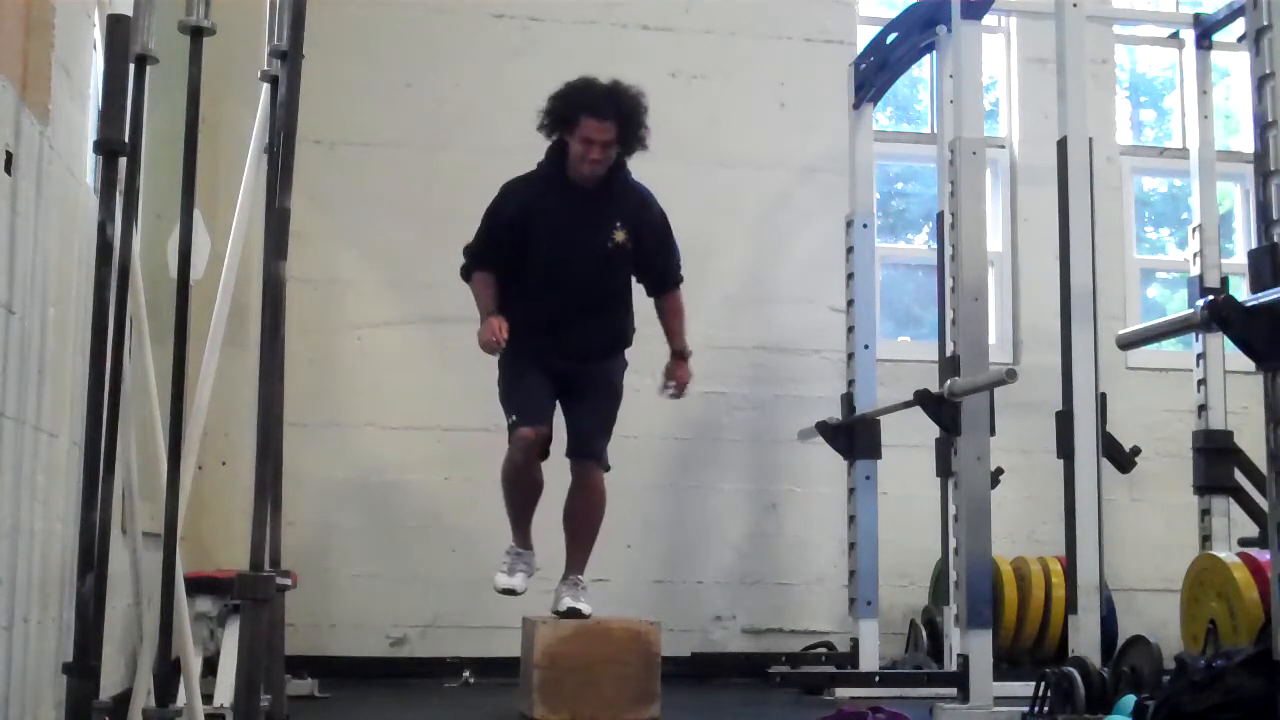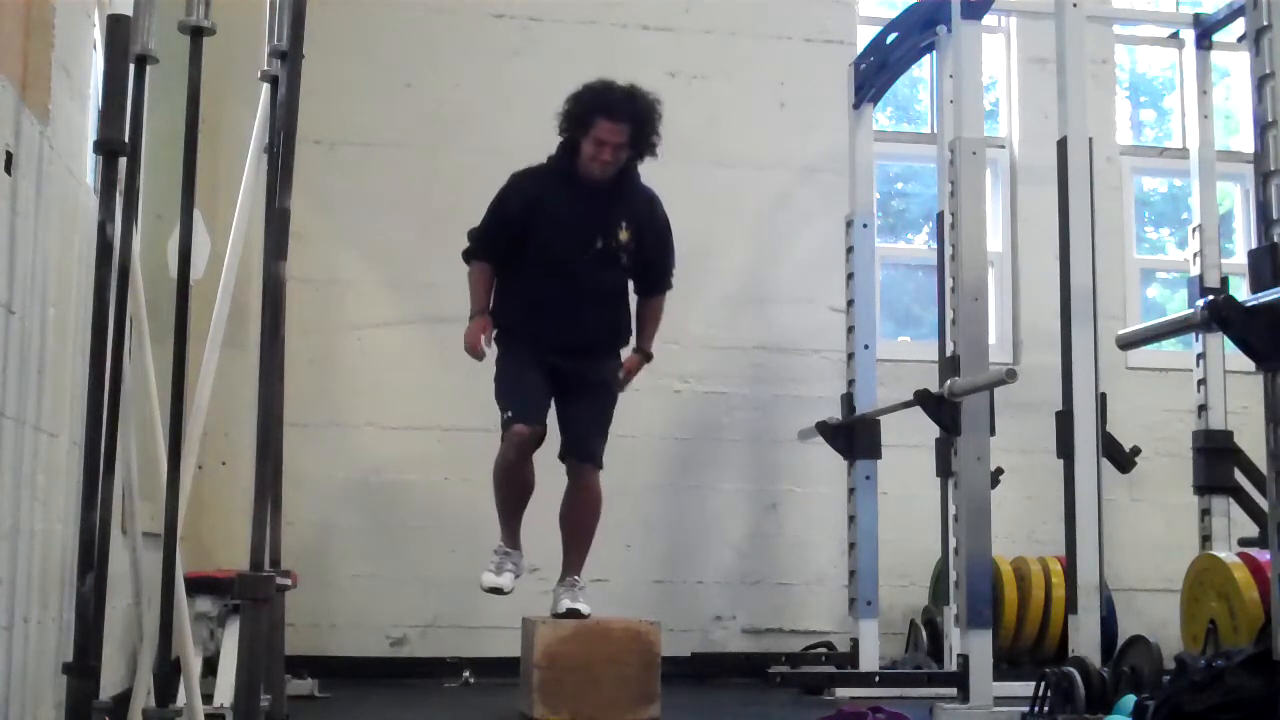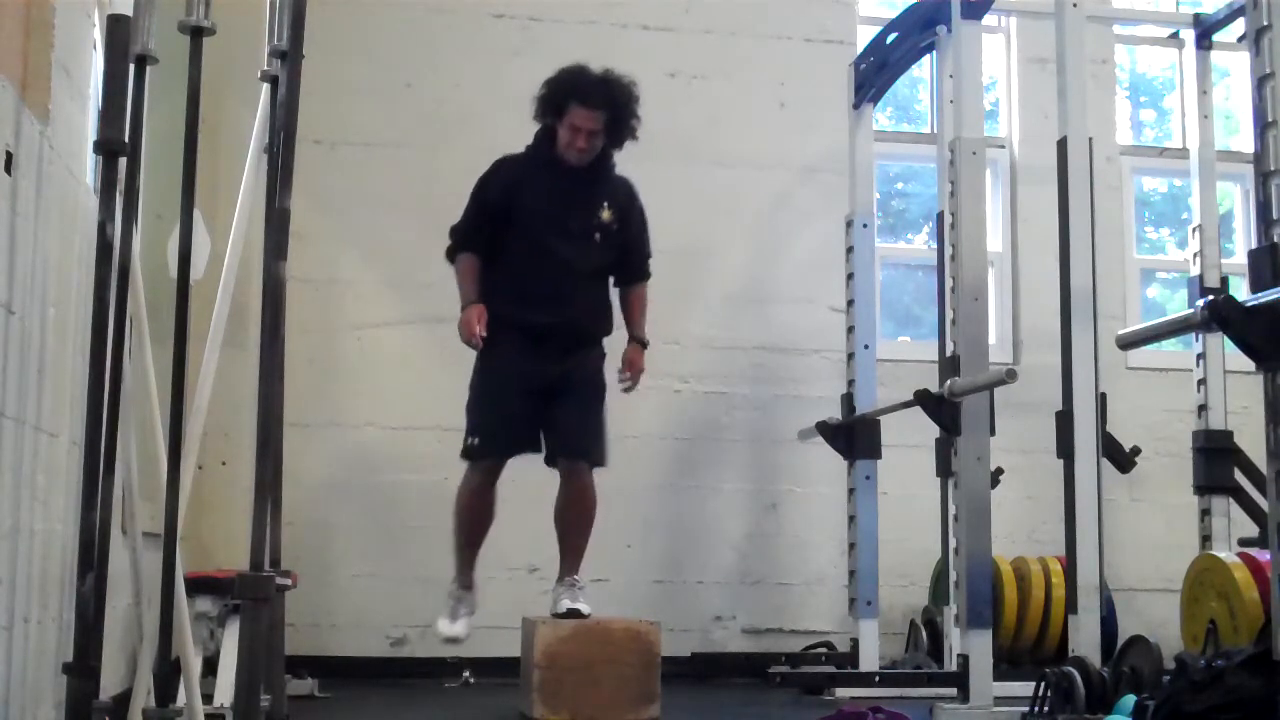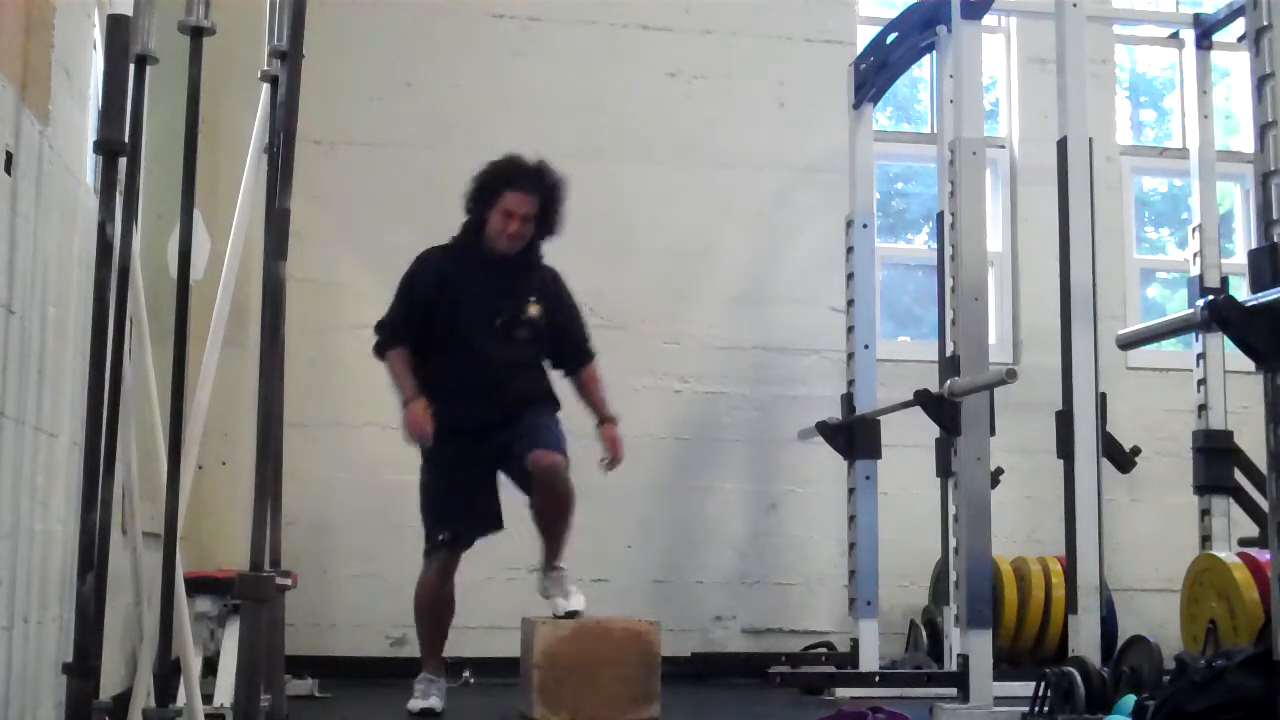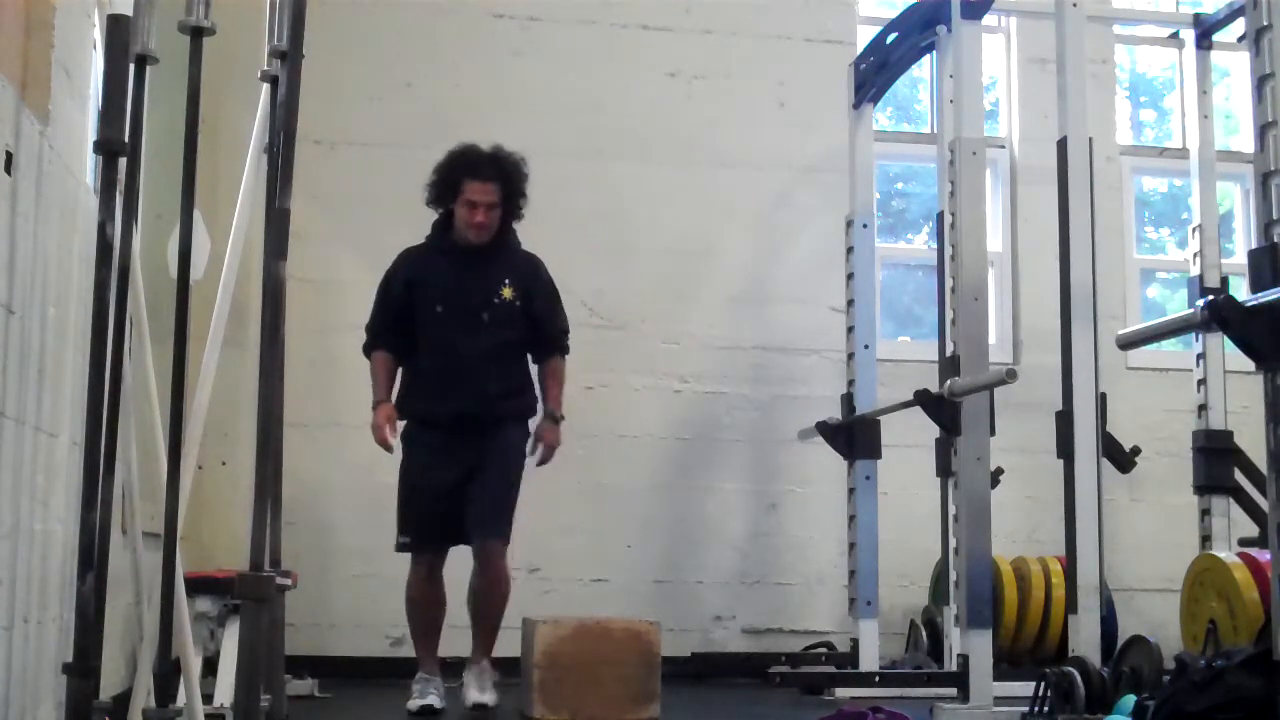
dt=0.4s
person 1, frame 1
left shoulder: (637, 206)
right shoulder: (524, 195)
left elbow: (665, 283)
right elbow: (481, 263)
left wrist: (678, 353)
right wrist: (491, 315)
left hip: (599, 358)
right hip: (529, 350)
left knee: (588, 465)
right knee: (528, 439)
left ankle: (573, 583)
right ankle: (521, 549)
person 1, frame 2
left shoulder: (643, 207)
right shoulder: (530, 188)
left elbow: (654, 285)
right elbow: (483, 252)
left wrist: (641, 349)
right wrist: (480, 314)
left hip: (594, 358)
right hip: (525, 345)
left knee: (584, 467)
right knee: (520, 436)
left ankle: (570, 583)
right ankle: (509, 548)
person 1, frame 3
left shoulder: (619, 195)
right shoulder: (511, 175)
left elbow: (634, 273)
right elbow: (466, 244)
left wrist: (636, 338)
right wrist: (472, 301)
left hip: (580, 353)
right hip: (510, 344)
left knee: (578, 468)
right knee: (484, 464)
left ankle: (569, 584)
right ankle: (463, 588)
person 1, frame 4
left shoulder: (545, 284)
right shoulder: (436, 269)
left elbow: (577, 359)
right elbow: (393, 339)
left wrist: (604, 420)
right wrist: (413, 398)
left hip: (524, 415)
right hip: (452, 430)
left knee: (551, 467)
right knee: (441, 558)
left ankle: (553, 572)
right ankle: (431, 674)
person 1, frame 5
left shoulder: (526, 271)
right shoulder: (414, 266)
left elbow: (551, 347)
right elbow: (383, 341)
left wrist: (552, 413)
right wrist: (382, 400)
left hip: (501, 432)
right hip: (430, 433)
left knee: (490, 549)
right knee: (426, 558)
left ankle: (480, 667)
right ankle: (427, 674)
